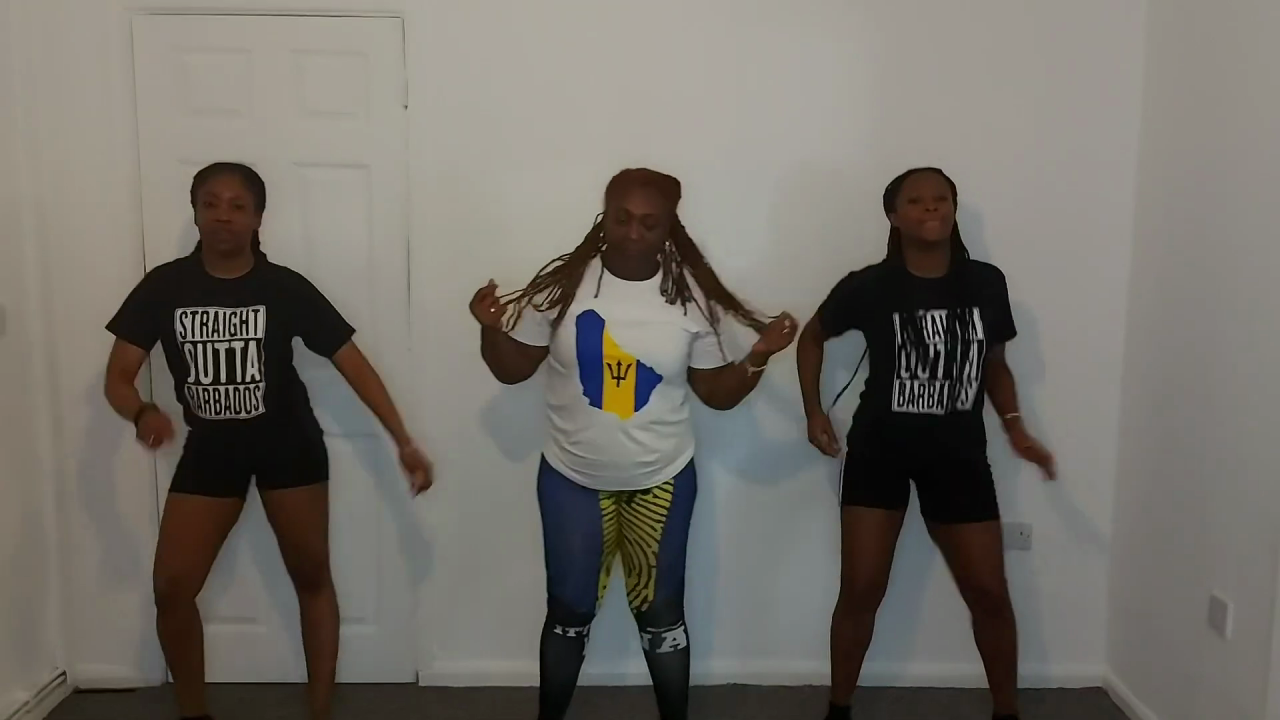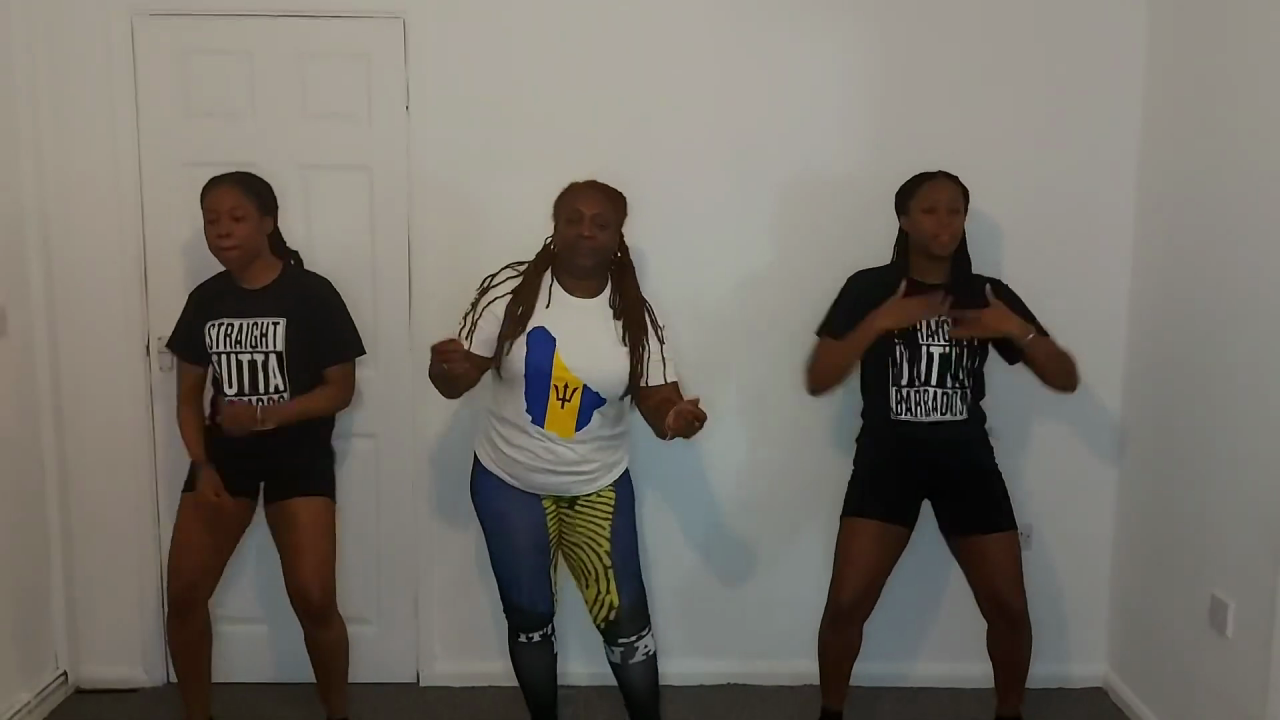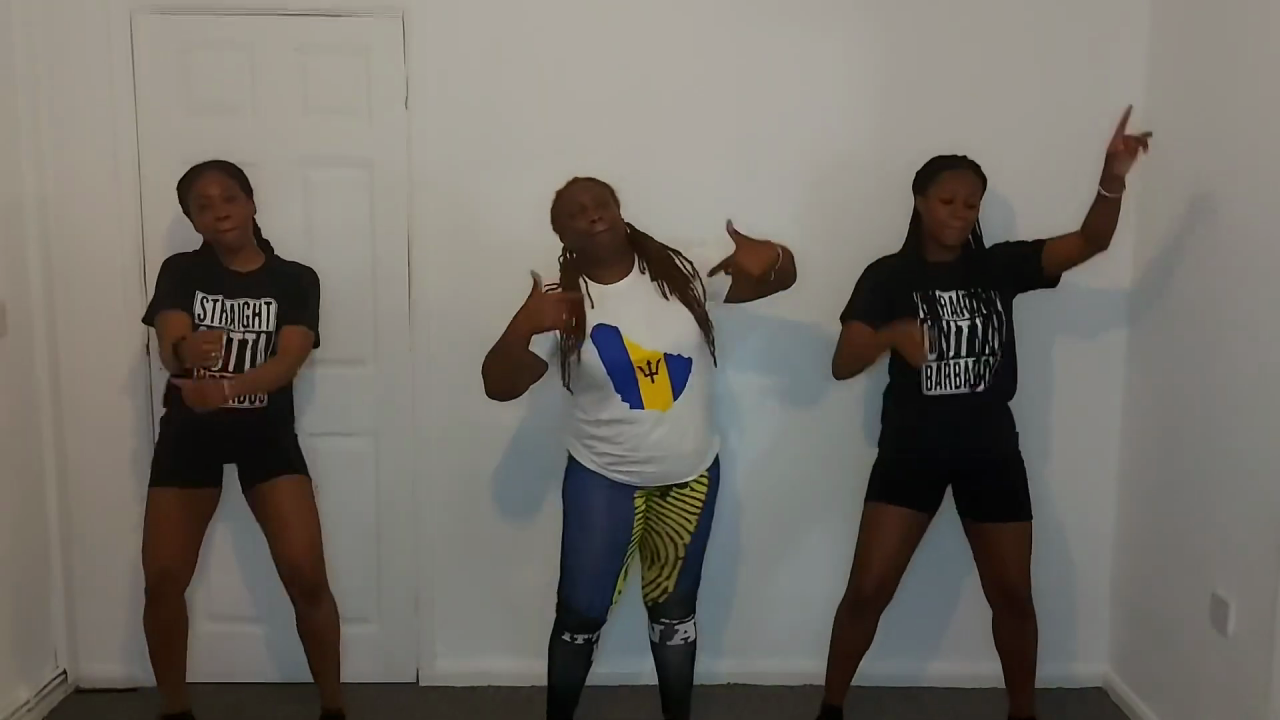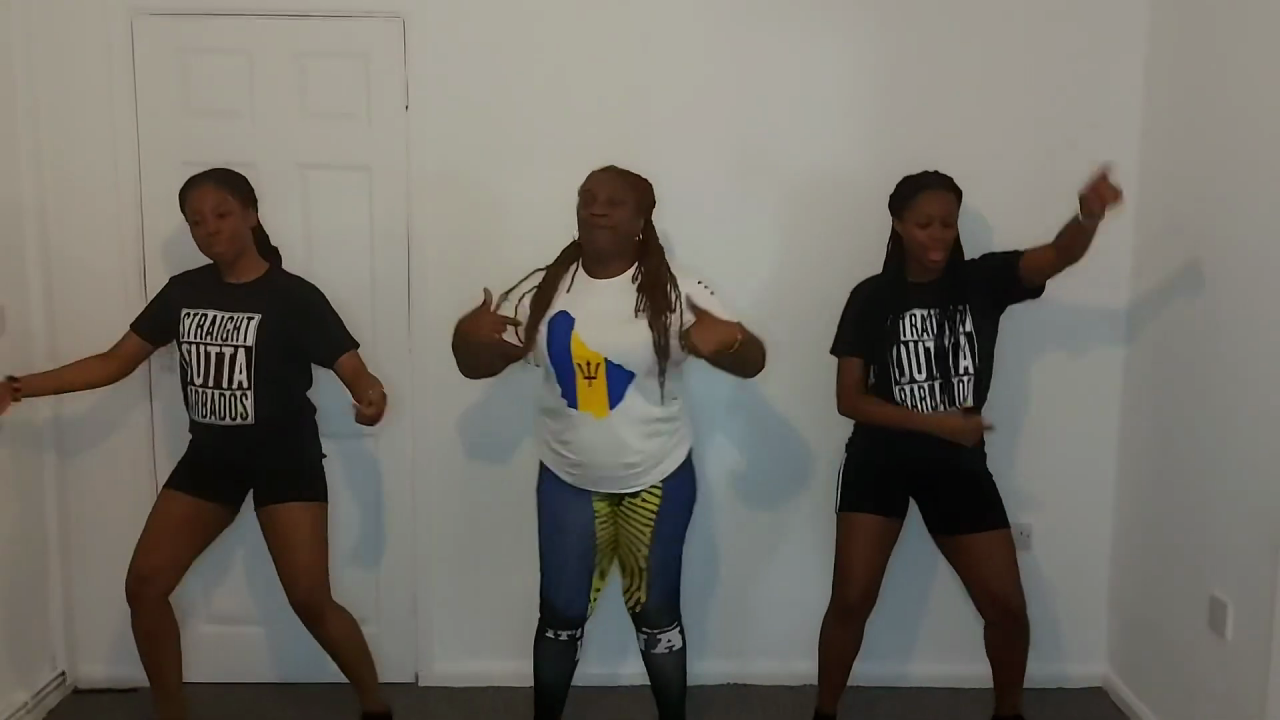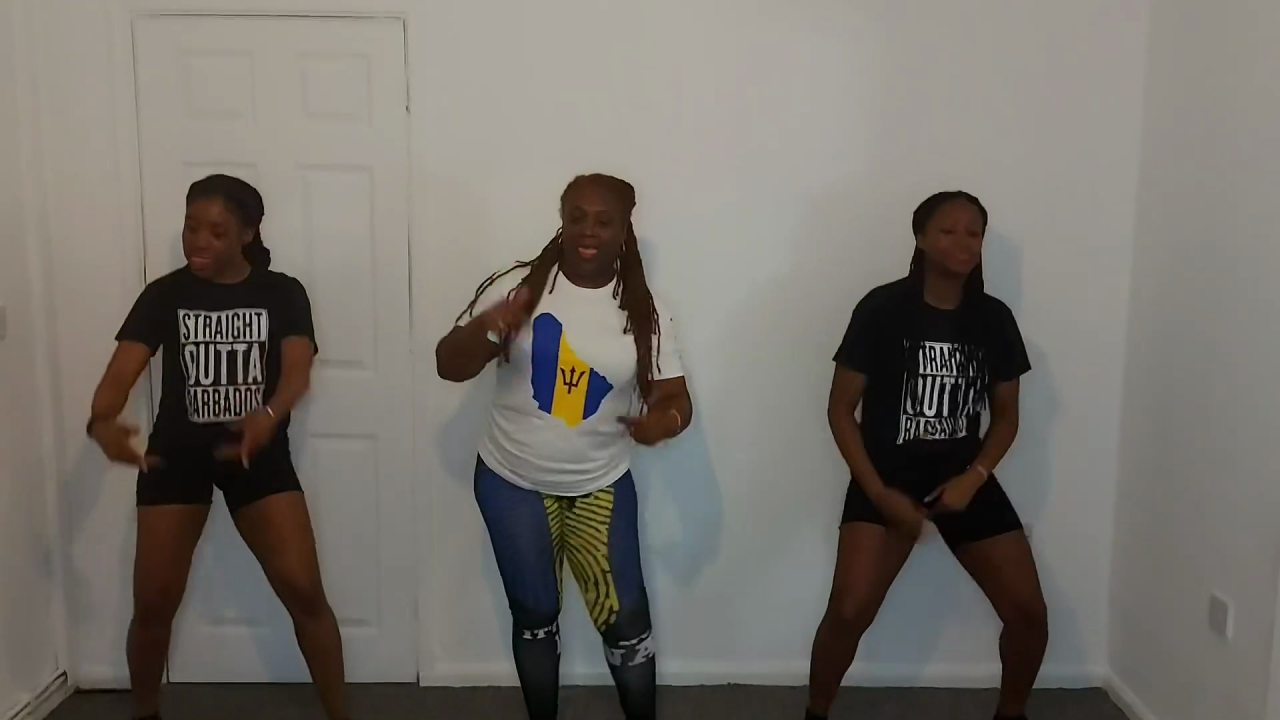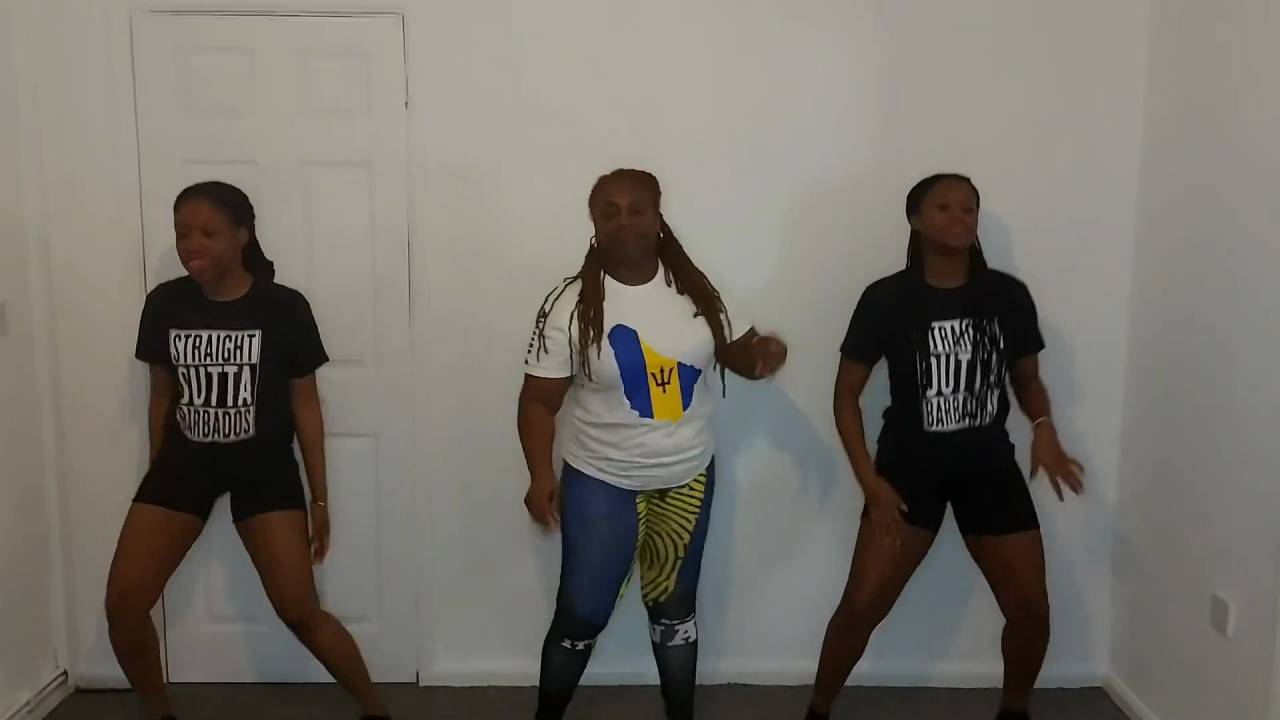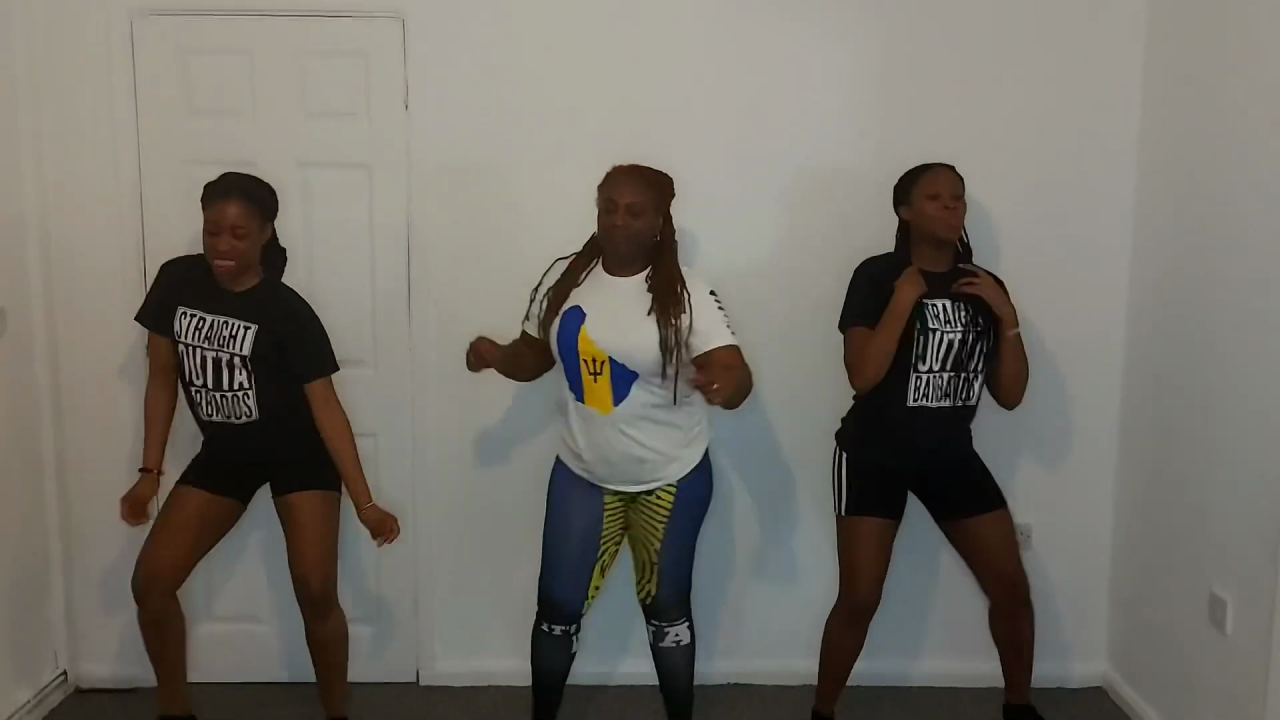
dt=0.7s
person 1, frame 1
left shoulder: (986, 283)
right shoulder: (868, 286)
right elbow: (811, 338)
left wrist: (1015, 426)
right wrist: (813, 412)
left hip: (958, 454)
right hip: (879, 449)
left knee: (991, 595)
right knee: (861, 590)
person 1, frame 2
left shoulder: (988, 296)
right shoulder: (870, 287)
left elbow: (1066, 379)
right elbow: (818, 379)
left wrist: (1023, 333)
right wrist: (876, 325)
left hip: (967, 464)
right hip: (886, 461)
left knee: (1008, 608)
right knee: (847, 603)
person 1, frame 3
left shoulder: (1002, 265)
right shoulder: (888, 277)
left elbow: (1090, 242)
right elbow: (842, 364)
left wrist: (1113, 178)
right wrist: (890, 336)
left hip: (990, 450)
right hip: (910, 449)
left knee: (1013, 597)
right knee: (868, 590)
person 1, frame 4
left shoulder: (986, 278)
right shoulder: (871, 298)
left elbow: (1058, 255)
right elbow: (849, 398)
left wrist: (1089, 214)
right wrist: (934, 421)
left hip: (959, 464)
right hip: (880, 462)
left knee: (1008, 608)
right knee: (850, 602)
person 1, frame 5
left shoulder: (994, 319)
right shoulder: (883, 309)
left elbow: (1007, 415)
right elbow: (841, 409)
left wrist: (972, 478)
right wrist: (880, 491)
left hip: (965, 476)
right hip: (888, 478)
left knee: (1029, 612)
right knee: (848, 613)
person 1, frame 6
left shoulder: (1006, 294)
right shoulder: (885, 299)
left elbow: (1027, 378)
right elbow: (846, 392)
left wrist: (1045, 428)
right wrist: (867, 476)
left hip: (989, 466)
right hip: (909, 466)
left knee: (1031, 609)
right knee: (862, 605)
person 1, frame 7
left shoulder: (983, 287)
right shoulder: (877, 276)
left elbow: (1010, 394)
right elbow: (863, 376)
left wrist: (1008, 316)
right wrist: (902, 300)
left hip: (951, 455)
right hip: (875, 454)
left knee: (1011, 585)
right knee: (858, 599)
person 2, frame 1
left shoulder: (285, 289)
right shoulder: (164, 286)
left elbow: (352, 361)
right elbow: (117, 377)
left wrist: (403, 442)
right wrist: (142, 412)
left hip: (289, 446)
right hip: (210, 450)
left knee: (311, 578)
right knee: (171, 588)
person 2, frame 2
left shoulder: (313, 295)
right shoulder: (204, 300)
left elbow: (342, 389)
right elbow: (189, 391)
left wrist: (272, 412)
right wrist: (201, 463)
left hip: (301, 455)
right hip: (227, 455)
left knee: (313, 600)
right knee: (184, 592)
person 2, frame 3
left shoulder: (296, 280)
right shoulder: (180, 272)
left elbow: (288, 360)
right elbow: (174, 347)
left wrist: (229, 387)
right wrist: (192, 351)
left hip: (266, 435)
right hip: (187, 436)
left knee: (307, 577)
right knee: (162, 582)
person 2, frame 4
left shoulder: (295, 297)
right shoulder: (182, 291)
left elbow: (356, 376)
right elbow: (116, 361)
left wrist: (371, 398)
left hip: (284, 456)
right hip: (209, 455)
left knee: (311, 600)
right knee: (144, 584)
person 2, frame 5
left shoulder: (282, 293)
right shoulder: (165, 294)
left elbow: (297, 371)
right elbow: (121, 372)
left wrist: (268, 418)
right wrist: (103, 423)
left hip: (258, 454)
right hip: (177, 456)
left knee: (304, 590)
right knee: (153, 603)
person 2, frame 6
left shoulder: (284, 309)
right shoulder: (164, 304)
left elbow: (304, 405)
right elbow: (161, 396)
left wrist: (319, 502)
right wrist: (151, 479)
left hip: (265, 469)
right hip: (182, 468)
left knee: (296, 610)
right knee: (122, 601)
person 2, frame 7
left shoulder: (287, 312)
right shoulder: (176, 279)
left elbow: (325, 405)
right elbow: (162, 378)
left wrist: (364, 501)
right wrist: (149, 472)
left hip: (298, 455)
right hip: (224, 453)
left knee: (316, 594)
right knee: (150, 581)
person 3, frame 1
left shoulder: (691, 296)
right shoulder: (563, 283)
left elbow: (718, 393)
right elbow: (512, 368)
left wrist: (758, 357)
right wrist: (491, 327)
left hip: (661, 480)
right hip: (572, 477)
left knee: (659, 611)
right knee: (569, 611)
person 3, frame 2
left shoulder: (634, 315)
right shoulder: (508, 292)
left elbow: (657, 403)
right elbow: (455, 384)
left wrist: (681, 417)
right wrist: (445, 368)
left hip: (599, 487)
right hip: (510, 485)
left knee: (626, 619)
right knee: (529, 617)
person 3, frame 3
left shoulder: (681, 274)
right shoulder: (559, 304)
left elbow: (780, 275)
right elbow: (499, 386)
left wrist: (767, 256)
right wrist: (525, 325)
left hip: (689, 475)
right hip: (603, 479)
left knee: (673, 606)
right knee: (581, 612)
person 3, frame 4
left shoulder: (673, 291)
right shoulder: (542, 289)
left elbow: (751, 360)
right elbow: (479, 365)
left wrist: (730, 344)
right wrist: (468, 335)
left hip: (657, 480)
right hip: (568, 481)
left knee: (655, 611)
right knee: (562, 614)
person 3, frame 5
left shoulder: (644, 310)
right shoulder: (519, 287)
left elbow: (677, 400)
right elbow: (450, 366)
left wrist: (667, 419)
right wrist: (484, 324)
left hip: (601, 487)
right hip: (512, 483)
left knee: (625, 619)
right knee: (535, 616)
person 3, frame 6
left shoulder: (696, 289)
right shoulder: (570, 305)
left elbow: (740, 358)
right elbow: (539, 399)
left wrist: (764, 351)
right wrist: (542, 477)
left hip: (688, 479)
right hip: (601, 482)
left knee: (673, 607)
right knee: (580, 616)
person 3, frame 7
left shoulder: (686, 293)
right shoulder: (563, 279)
left elbow: (737, 377)
right elbow: (532, 357)
left wrist: (725, 386)
right wrist: (496, 355)
left hip: (671, 479)
right hip: (582, 476)
left knee: (666, 607)
right knee: (558, 607)
